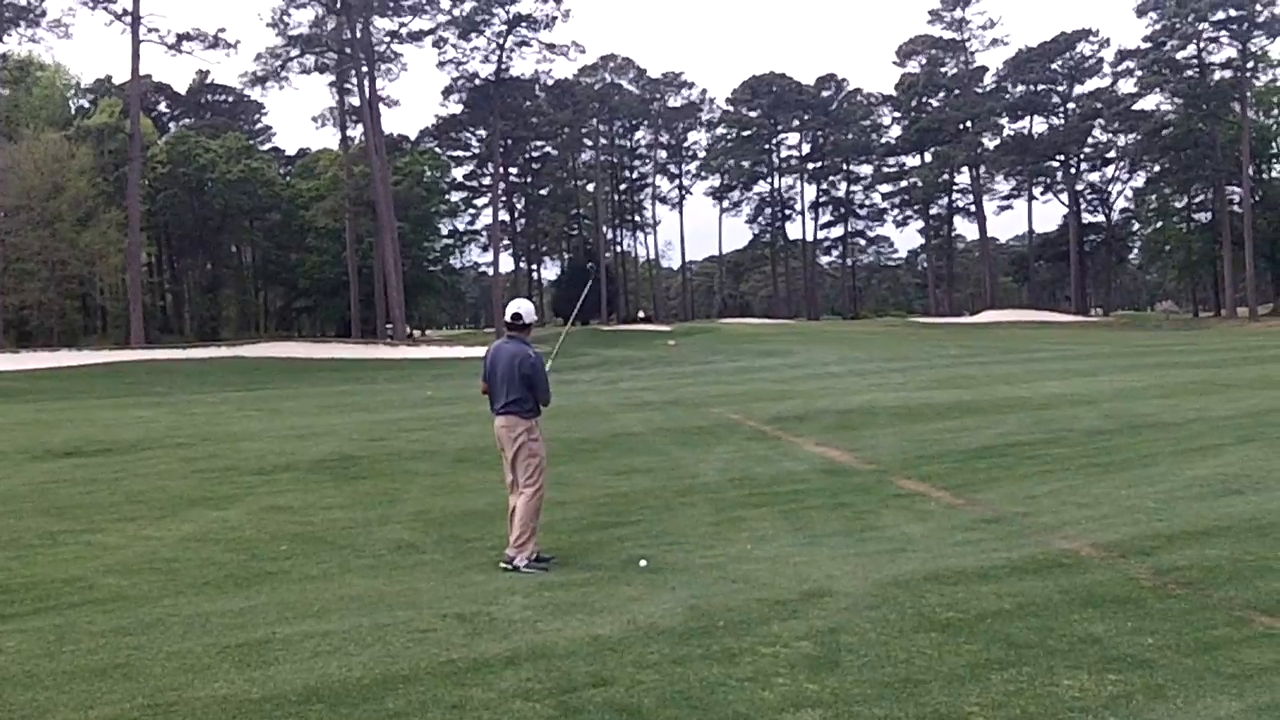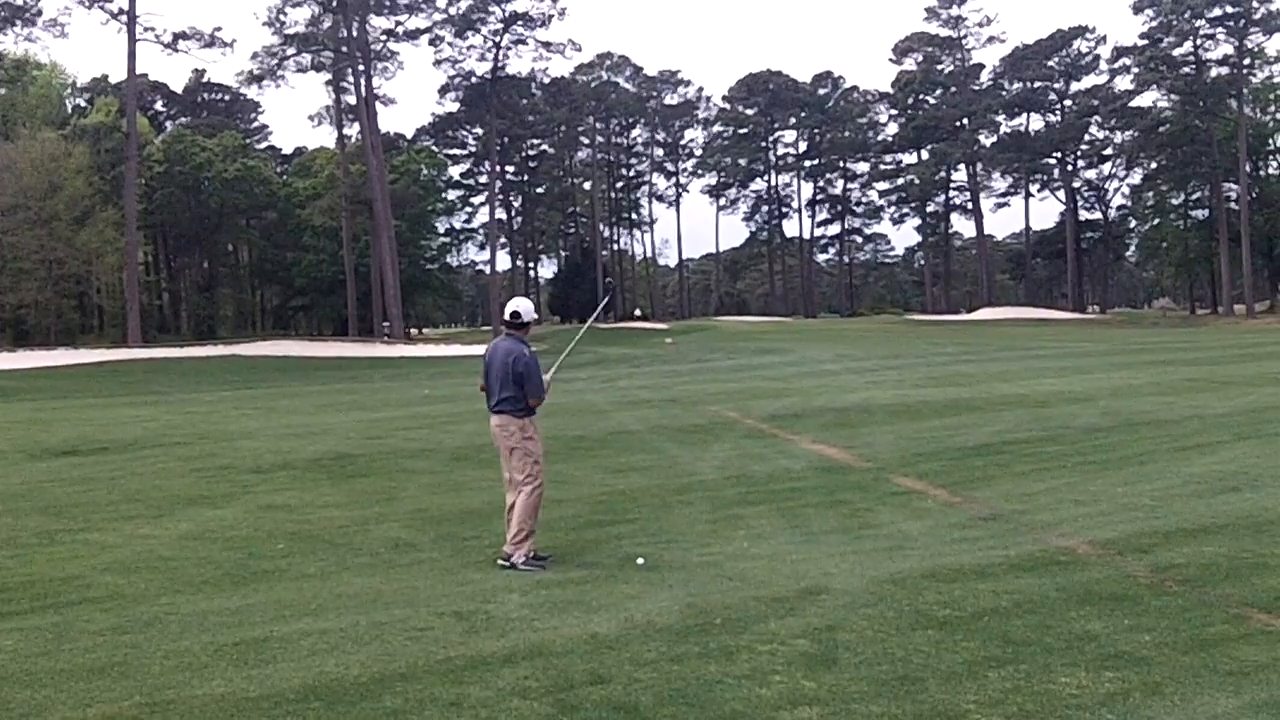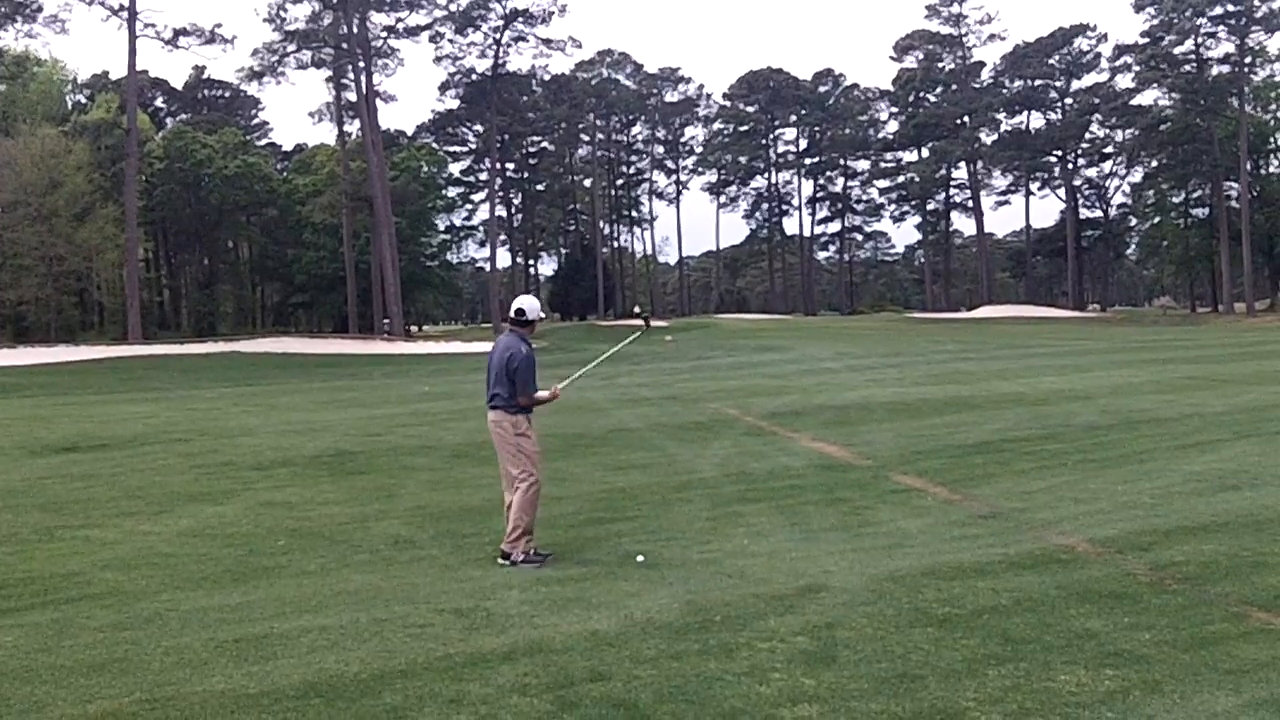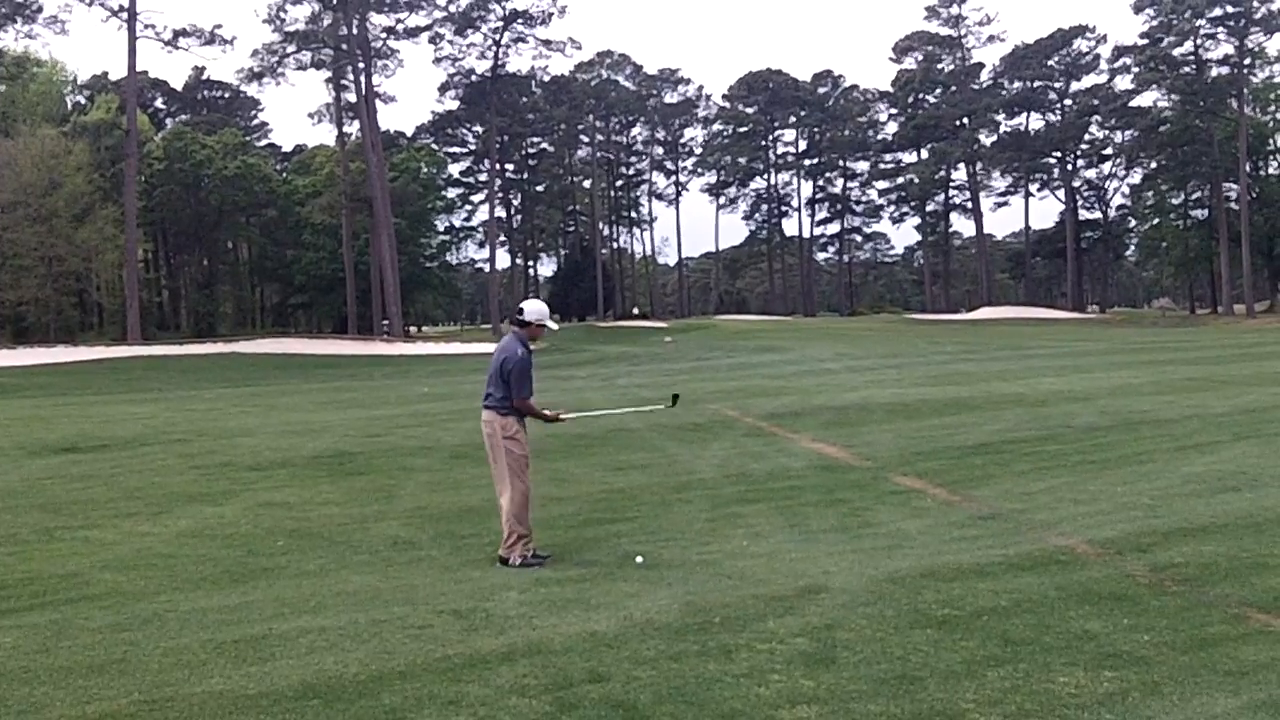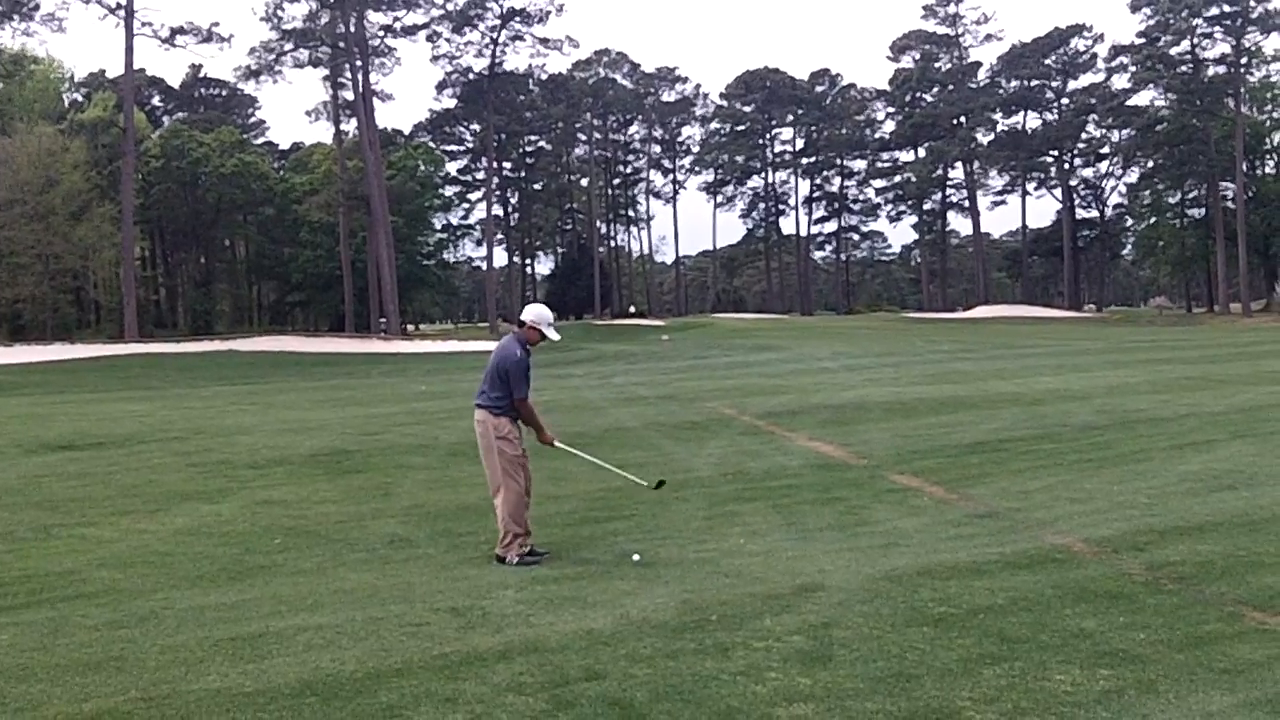
dt=0.2s
person 1, frame 1
left shoulder: (493, 350)
right shoulder: (530, 356)
left elbow: (485, 388)
right elbow: (544, 400)
left hip: (501, 422)
right hip: (522, 425)
left knee: (517, 489)
right knee: (531, 489)
left ankle: (523, 549)
right ankle: (518, 555)
person 1, frame 2
left shoulder: (493, 347)
right shoulder: (524, 355)
left elbow: (485, 385)
right elbow: (535, 400)
right wrist: (543, 386)
left hip: (498, 420)
right hip: (517, 424)
left knee: (516, 487)
right knee: (530, 485)
left ankle: (519, 547)
right ankle: (515, 552)
person 1, frame 3
left shoulder: (501, 342)
right shoulder: (522, 352)
right elbow: (525, 399)
left wrist: (525, 391)
right wrist: (548, 396)
left hip: (499, 415)
right hip: (513, 420)
left knee: (515, 483)
right knee: (527, 481)
left ankle: (521, 544)
right ankle: (513, 548)
person 1, frame 4
left shoulder: (508, 343)
right shoulder: (519, 354)
right elbow: (520, 402)
left wrist: (539, 412)
right wrist: (546, 416)
left hip: (498, 417)
right hip: (505, 422)
left knee: (513, 485)
right knee: (515, 487)
left ankle: (521, 546)
right ankle: (511, 553)
person 1, frame 5
left shoulder: (511, 344)
right shoulder: (516, 355)
right elbow: (521, 403)
left wrist: (535, 426)
right wrist: (541, 431)
left hip: (498, 419)
right hip: (497, 422)
left knee: (521, 482)
right knee: (510, 487)
left ankle: (521, 543)
right ankle: (508, 551)
